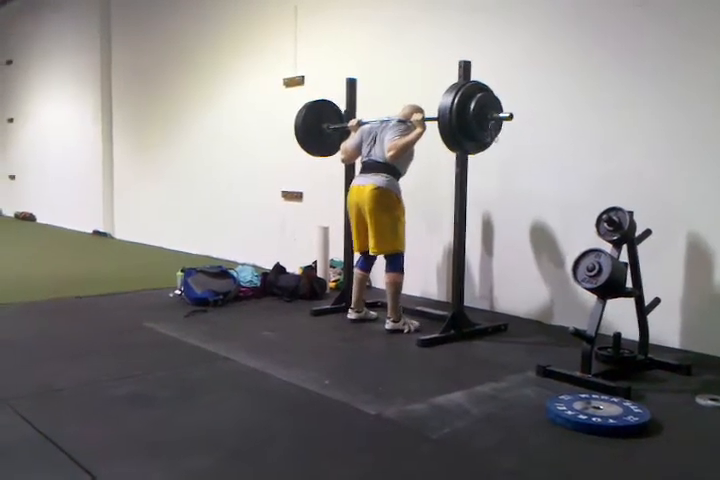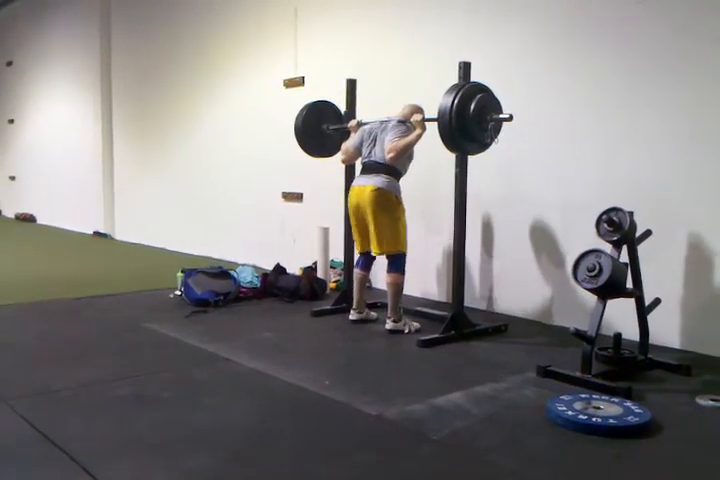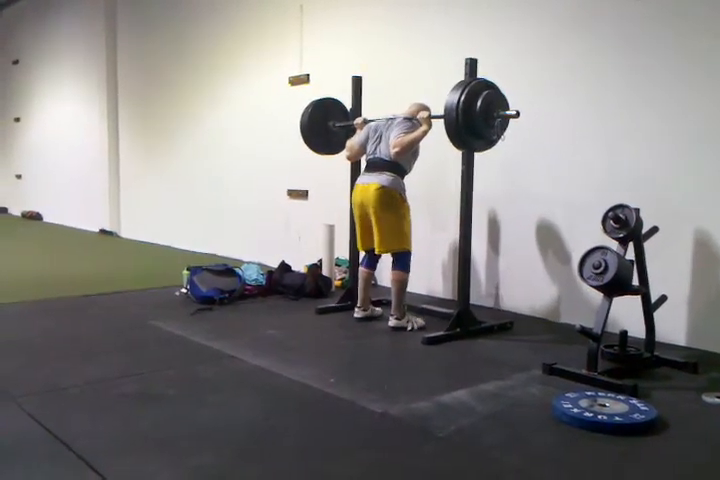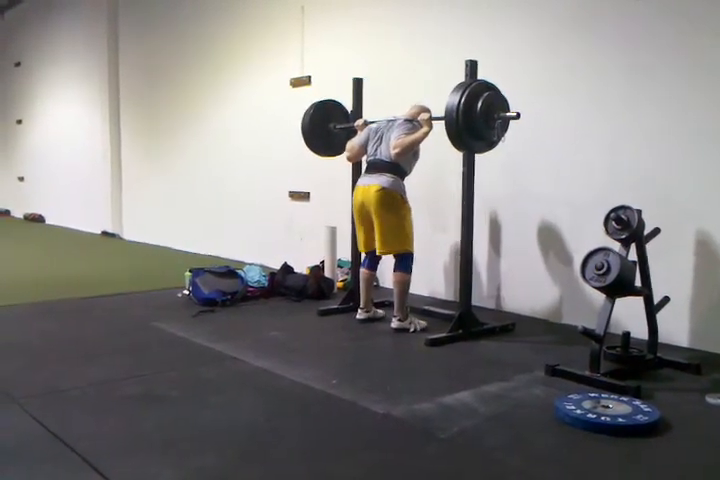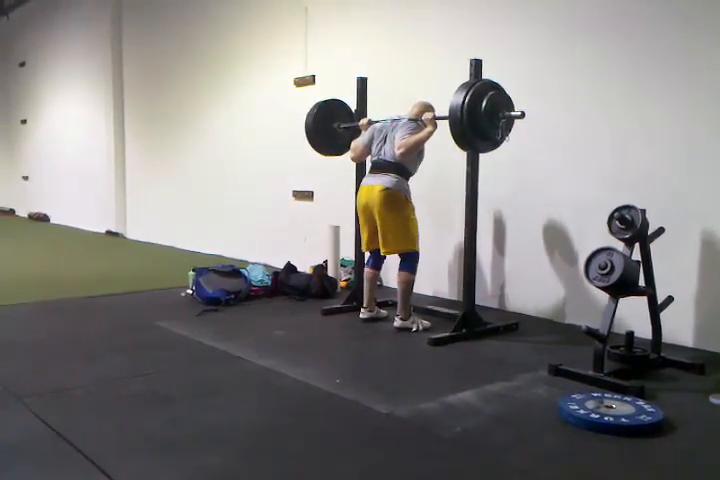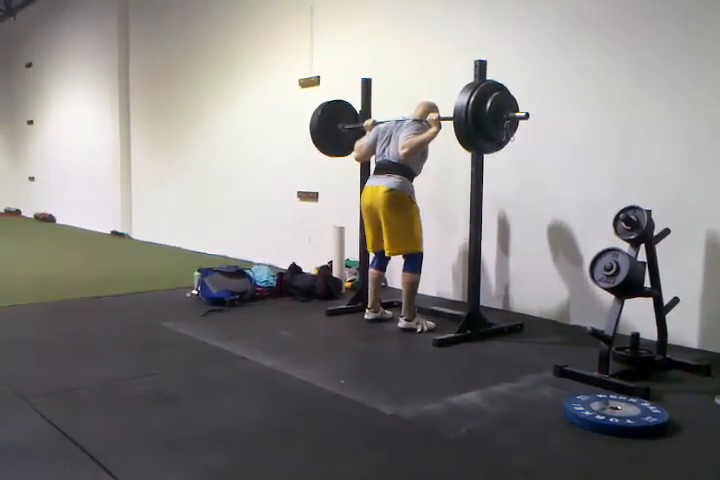
dt=0.4s
person 1, frame 1
left shoulder: (369, 127)
right shoulder: (400, 127)
left elbow: (345, 156)
right elbow: (392, 152)
left wrist: (353, 132)
right wrist: (419, 131)
left hip: (356, 190)
right hip: (380, 191)
left knee: (366, 253)
right knee: (394, 255)
left ankle: (356, 308)
right ankle: (394, 319)
person 1, frame 2
left shoulder: (369, 128)
right shoulder: (400, 128)
left elbow: (345, 157)
right elbow: (392, 154)
left wrist: (353, 133)
right wrist: (418, 132)
left hip: (357, 191)
right hip: (381, 192)
left knee: (366, 253)
right knee: (396, 256)
left ankle: (358, 309)
right ankle: (394, 319)
person 1, frame 3
left shoulder: (375, 125)
right shoulder: (406, 125)
left elbow: (350, 154)
right elbow: (397, 149)
left wrist: (359, 130)
right wrist: (425, 128)
left hip: (361, 189)
right hip: (385, 190)
left knee: (371, 251)
right knee: (401, 254)
left ankle: (362, 307)
right ankle: (398, 316)
person 1, frame 4
left shoulder: (375, 126)
right shoulder: (407, 126)
left elbow: (350, 154)
right elbow: (397, 150)
left wrist: (360, 132)
right wrist: (425, 130)
left hip: (361, 190)
right hip: (385, 191)
left knee: (371, 253)
right knee: (403, 255)
left ankle: (365, 308)
right ankle: (401, 317)
person 1, frame 5
left shoulder: (379, 127)
right shoulder: (411, 127)
left elbow: (355, 155)
right elbow: (401, 150)
left wrist: (364, 131)
right wrist: (429, 129)
left hip: (366, 190)
right hip: (389, 192)
left knee: (376, 253)
right knee: (409, 255)
left ankle: (368, 308)
right ankle: (404, 317)
person 1, frame 6
left shoulder: (384, 127)
right shoulder: (416, 128)
left elbow: (359, 154)
right elbow: (405, 151)
left wrist: (368, 132)
right wrist: (434, 130)
left hip: (370, 191)
right hip: (394, 193)
left knee: (380, 253)
right knee: (413, 255)
left ankle: (373, 308)
right ankle: (408, 318)
